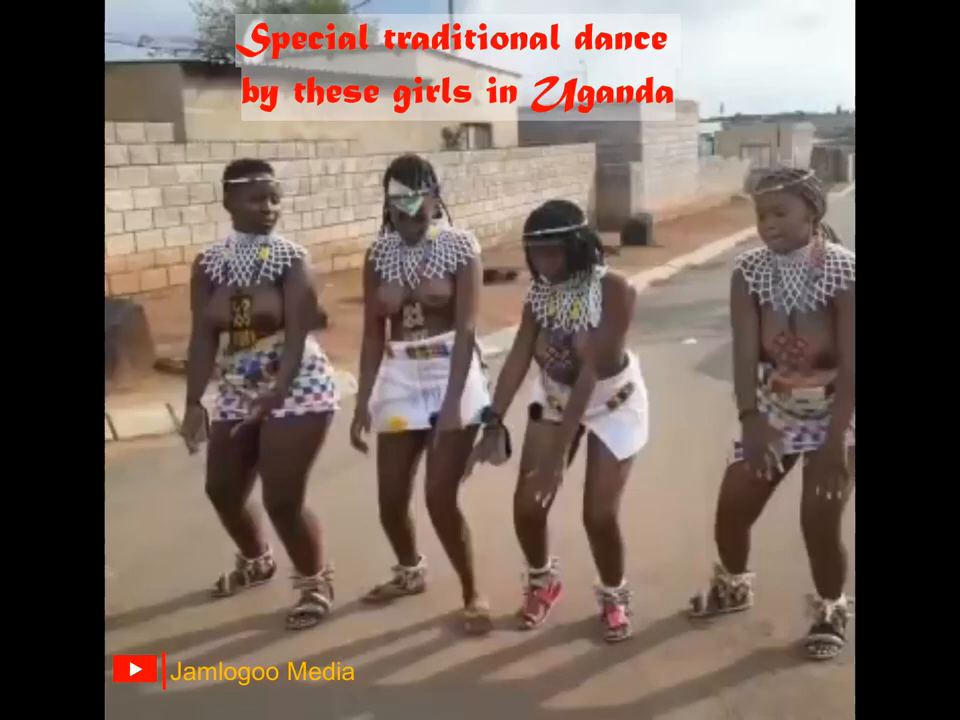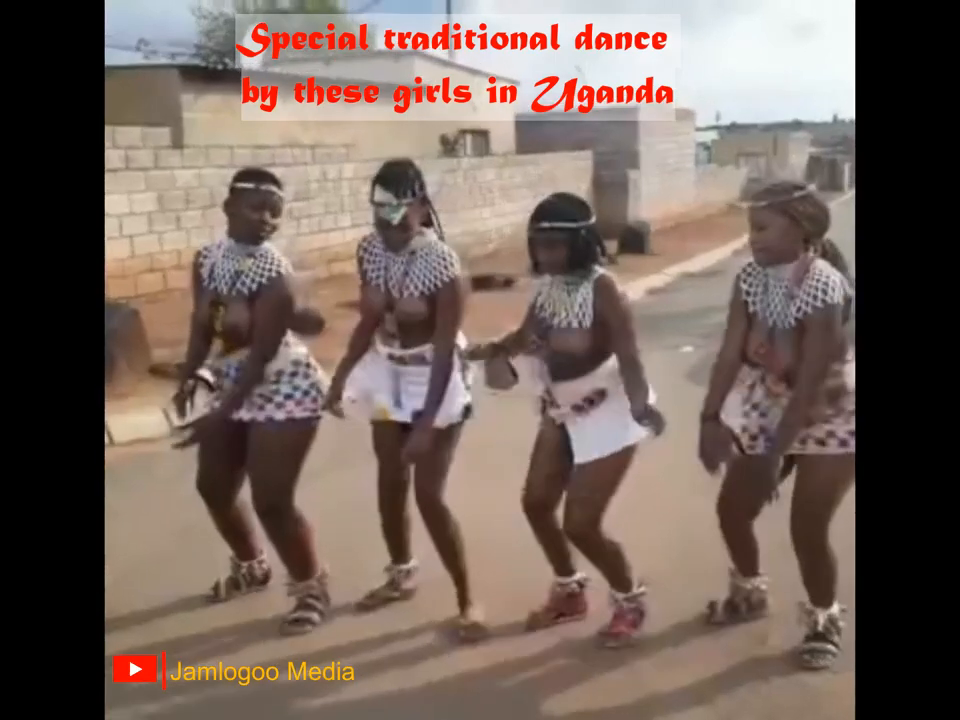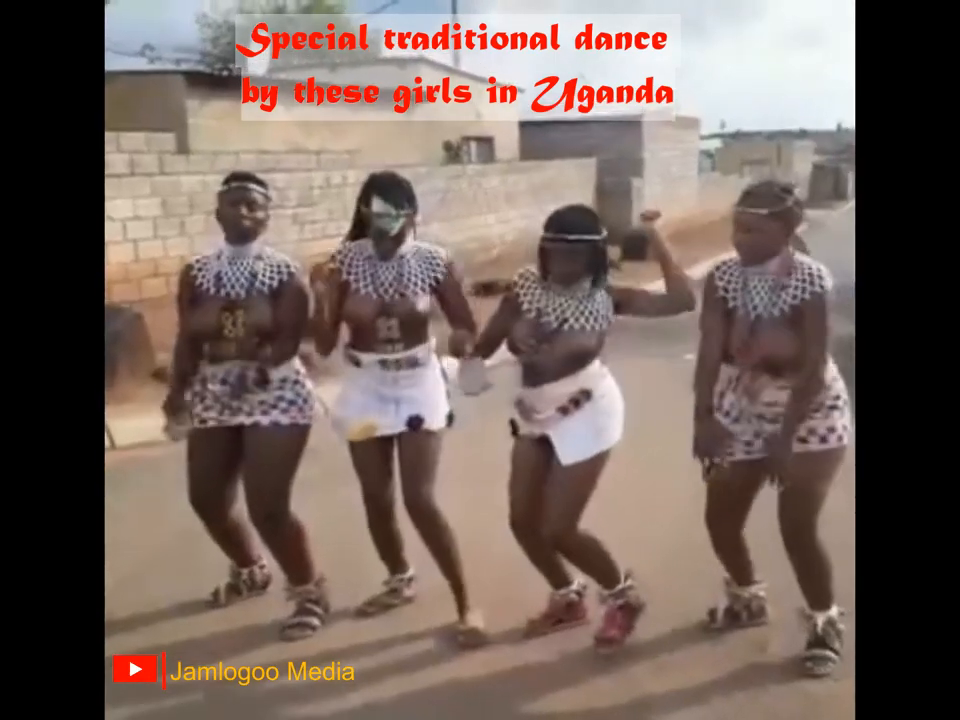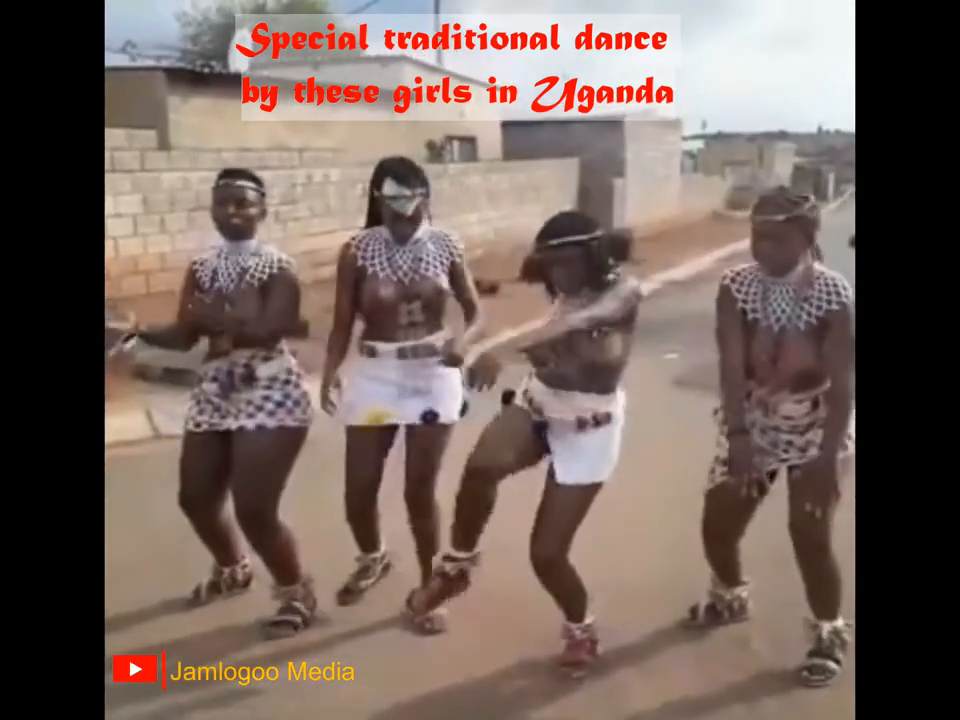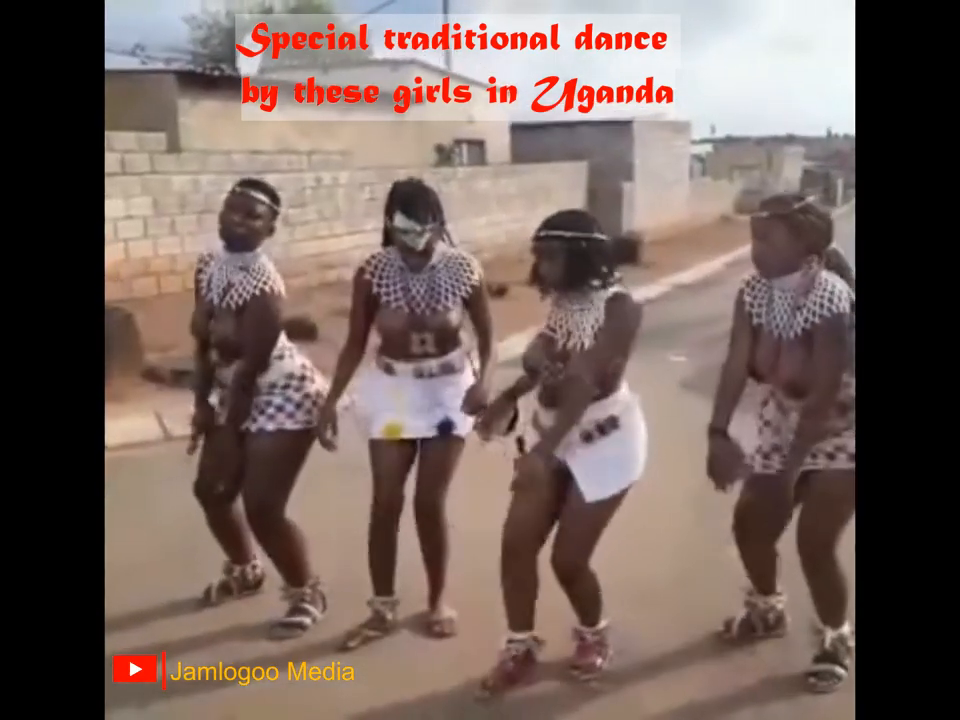
dt=0.5s
person 1, frame 1
left shoulder: (844, 269)
right shoulder: (749, 271)
left elbow: (850, 363)
right elbow: (745, 351)
left wrist: (835, 441)
right wrist: (751, 418)
left hip: (837, 410)
right hip: (773, 406)
left knee: (819, 522)
right knee: (731, 510)
left ankle: (831, 611)
right ankle: (733, 586)
person 1, frame 2
left shoulder: (824, 288)
right shoulder: (750, 278)
left elbow: (810, 384)
right elbow: (730, 352)
left wrist: (773, 456)
right wrist: (710, 419)
left hip: (831, 416)
right hip: (770, 405)
left knee: (807, 528)
right knee: (732, 507)
left ankle: (825, 620)
right ankle: (749, 593)
person 1, frame 3
left shoulder: (810, 280)
right shoulder: (722, 277)
left elbow: (813, 370)
right elbow: (710, 350)
left wrist: (786, 441)
right wrist: (704, 415)
left hip: (810, 416)
right hip: (745, 413)
left knee: (797, 525)
right knee: (719, 517)
left ankle: (825, 623)
right ankle: (748, 599)
person 1, frame 4
left shoulder: (831, 292)
right shoulder: (736, 287)
left elbow: (842, 380)
right elbow: (732, 366)
left wrist: (829, 455)
right wrist: (739, 435)
left hip: (817, 426)
right hip: (752, 423)
left knee: (810, 534)
right knee: (717, 525)
left ankle: (829, 633)
right ankle: (730, 597)
person 1, frame 5
left shoulder: (831, 300)
right shoulder: (754, 292)
left elbow: (825, 394)
right elbow: (736, 364)
left wrist: (792, 467)
right wrist: (718, 435)
left hip: (839, 433)
right hip: (783, 423)
left knee: (814, 544)
right knee: (750, 525)
left ankle: (837, 640)
right ankle: (767, 610)
person 2, frame 1
left shoulder: (460, 246)
right shoulder: (379, 253)
left elbow: (465, 328)
right elbow: (373, 334)
left wrist: (453, 401)
right wrist: (362, 403)
left hip: (451, 378)
right hip: (398, 380)
left knee: (440, 499)
right knee: (390, 499)
left ankle: (472, 593)
right ankle: (410, 571)
person 2, frame 2
left shoulder: (442, 262)
right shoulder: (370, 250)
left elbow: (445, 347)
right elbow: (369, 321)
left wrist: (429, 421)
right wrist: (342, 376)
left hip: (434, 379)
right hip: (386, 375)
left knee: (428, 495)
right knee: (390, 486)
left ankle: (466, 600)
right ankle: (402, 574)
person 2, frame 3
left shoulder: (431, 260)
right shoulder: (342, 262)
left elbow: (466, 325)
right elbow: (324, 344)
left wrist: (462, 334)
right wrist: (319, 297)
left hip: (418, 386)
right hip: (364, 387)
left knee: (420, 501)
right knee: (377, 500)
left ankle: (465, 603)
right ankle: (400, 581)
person 2, frame 4
left shoulder: (444, 245)
right shoulder: (357, 250)
left elbow: (474, 312)
right elbow: (342, 324)
left wrist: (462, 340)
right wrist: (331, 371)
left hip: (432, 375)
right hip: (376, 374)
left knee: (419, 490)
right knee: (359, 489)
right ankle: (372, 558)
person 2, frame 5
left shoulder: (463, 269)
right shoulder: (372, 272)
left elbow: (486, 334)
right elbow: (355, 344)
left wrist: (483, 379)
right wrist: (330, 403)
left hip: (448, 390)
right hip: (391, 389)
left knee: (429, 502)
right knee: (386, 503)
left ankle: (438, 600)
right ankle: (383, 610)
person 3, frame 1
left shoulder: (291, 259)
right shoulder: (208, 264)
left elbow: (298, 333)
right elbow: (203, 336)
left wrist: (278, 393)
right wrist: (193, 403)
left hip: (296, 388)
right hip: (236, 391)
left knee: (282, 499)
right knee: (222, 490)
left ankle: (316, 582)
right ankle: (255, 560)
person 3, frame 2
left shoulder: (273, 273)
right shoulder: (206, 259)
left elbow: (261, 352)
right elbow: (202, 324)
left wrist: (221, 414)
right wrist: (189, 377)
left hip: (281, 391)
right hip: (230, 388)
left knee: (272, 502)
right knee: (212, 487)
left ankle: (311, 588)
right ankle: (250, 566)
person 3, frame 3
left shoulder: (283, 273)
right shoulder: (196, 273)
left elbow: (288, 347)
right elbow: (189, 340)
left wrist: (261, 350)
right wrist: (177, 387)
left hip: (275, 397)
right hip: (215, 399)
left knee: (268, 508)
right knee: (206, 499)
left ankle: (310, 592)
right ankle: (250, 571)
person 3, frame 4
left shoulder: (277, 268)
right shoulder: (200, 269)
left elbow: (271, 333)
right elbow: (183, 336)
left wrist: (222, 319)
right wrist: (137, 332)
left hip: (269, 398)
right hip: (213, 397)
left knee: (254, 510)
right knee: (195, 498)
left ankle: (296, 591)
right ankle: (232, 569)
person 3, frame 5
left shoulder: (262, 288)
right shoulder: (207, 267)
left elbow: (252, 366)
right elbow: (205, 343)
left wrist: (231, 433)
right wrist: (202, 402)
left hip: (281, 399)
right hip: (235, 397)
left knee: (262, 510)
right knee: (210, 491)
left ankle: (307, 592)
right ankle: (244, 570)
person 4, frame 1
left shoulder: (614, 289)
right shoulder: (539, 292)
left elbow: (593, 369)
right elbow: (518, 358)
left wrist: (560, 450)
right wrist: (494, 423)
left hip: (613, 405)
right hip: (555, 401)
left knee: (600, 516)
right knee: (527, 507)
left ankle: (614, 596)
right ankle: (542, 581)
person 4, frame 2
left shoulder: (602, 290)
right shoulder: (549, 283)
left elbow: (630, 363)
right elbow: (527, 335)
left wrist: (640, 405)
right wrist: (491, 350)
left hip: (608, 410)
right hip: (564, 406)
left knee: (580, 523)
right knee: (535, 502)
left ankle: (629, 601)
right ankle: (570, 592)
person 4, frame 3
left shoulder: (607, 298)
right shoulder: (527, 284)
left elbow: (683, 300)
right elbow: (492, 335)
left wrist: (654, 239)
right wrist: (470, 353)
left hip: (585, 414)
right hip: (534, 413)
left knee: (558, 528)
right knee: (523, 522)
left ankle: (622, 594)
right ankle: (567, 599)
person 4, frame 4
left shoulder: (622, 293)
right shoulder: (566, 299)
left elbow: (582, 319)
left wrist: (505, 345)
left hip: (587, 430)
right hip: (535, 407)
left knee: (547, 554)
right knee: (482, 465)
left ankle: (582, 632)
right ankle: (455, 567)
person 4, frame 5
left shoulder: (620, 307)
right shoulder: (559, 300)
left elbow: (587, 382)
left wrist: (541, 456)
right wrist: (508, 396)
left hip: (603, 441)
right hip: (549, 433)
left knee: (568, 560)
right knee: (516, 541)
left ankle: (593, 636)
right ankle: (521, 648)
